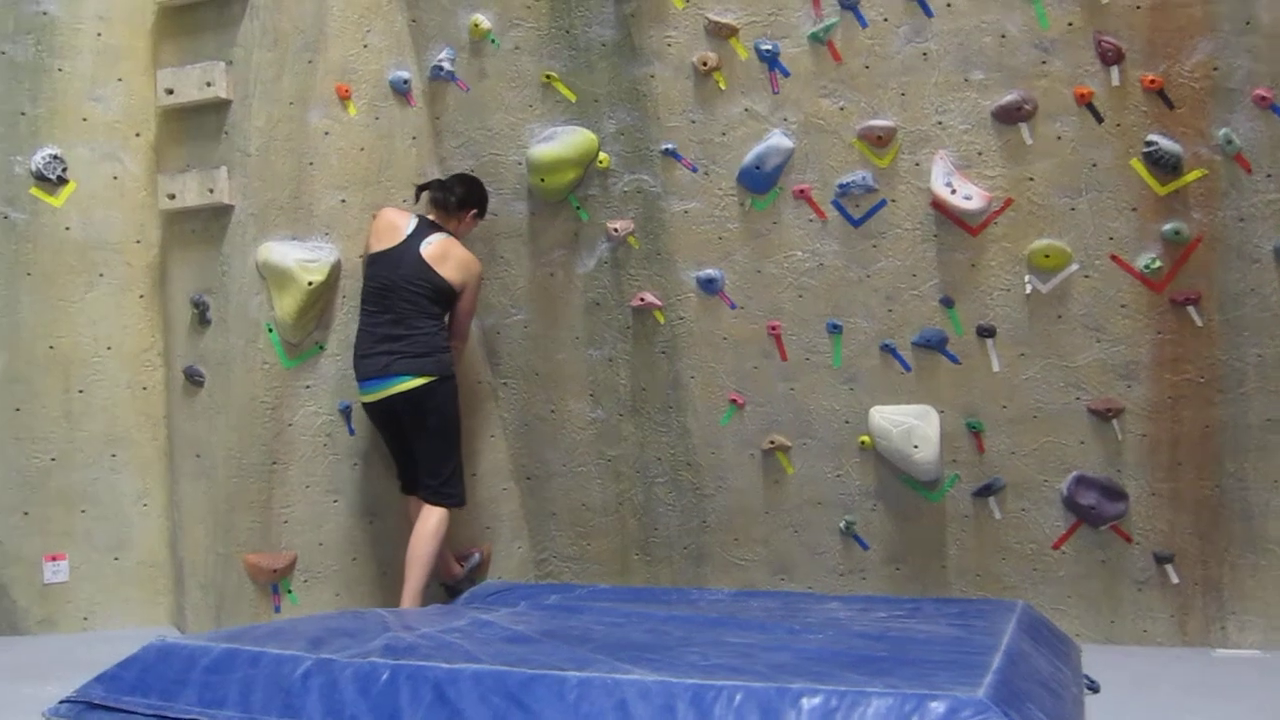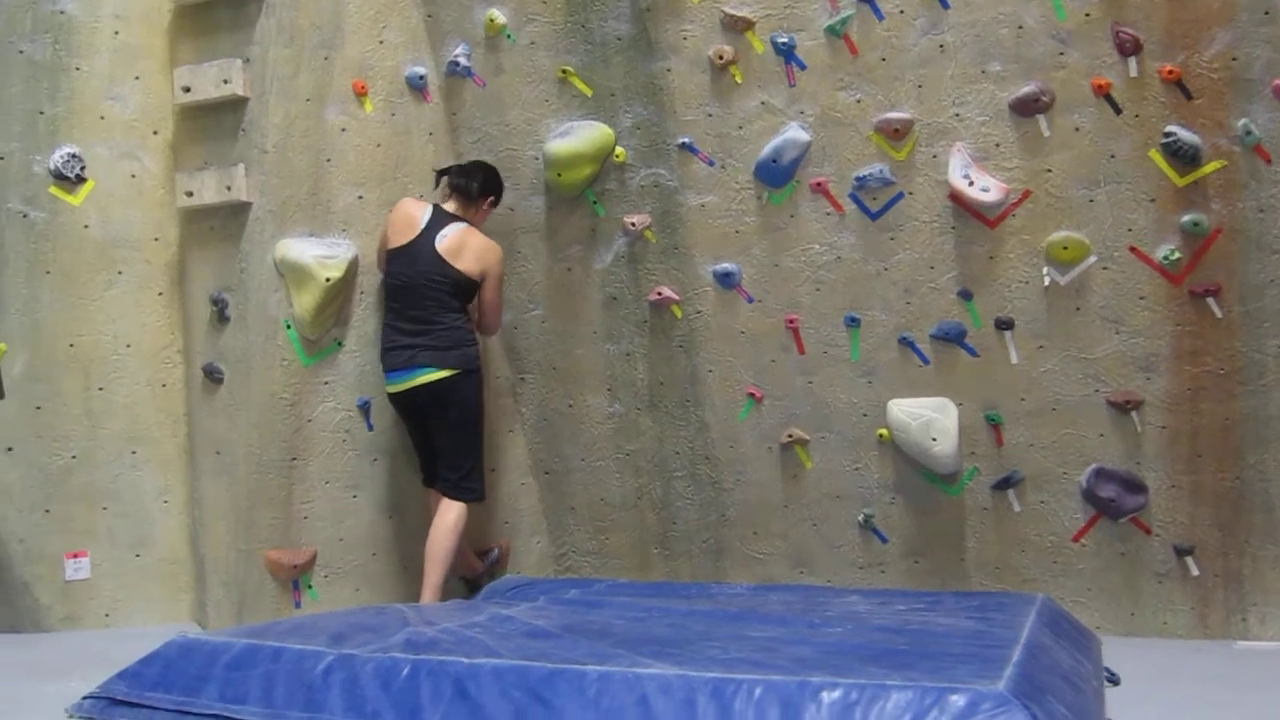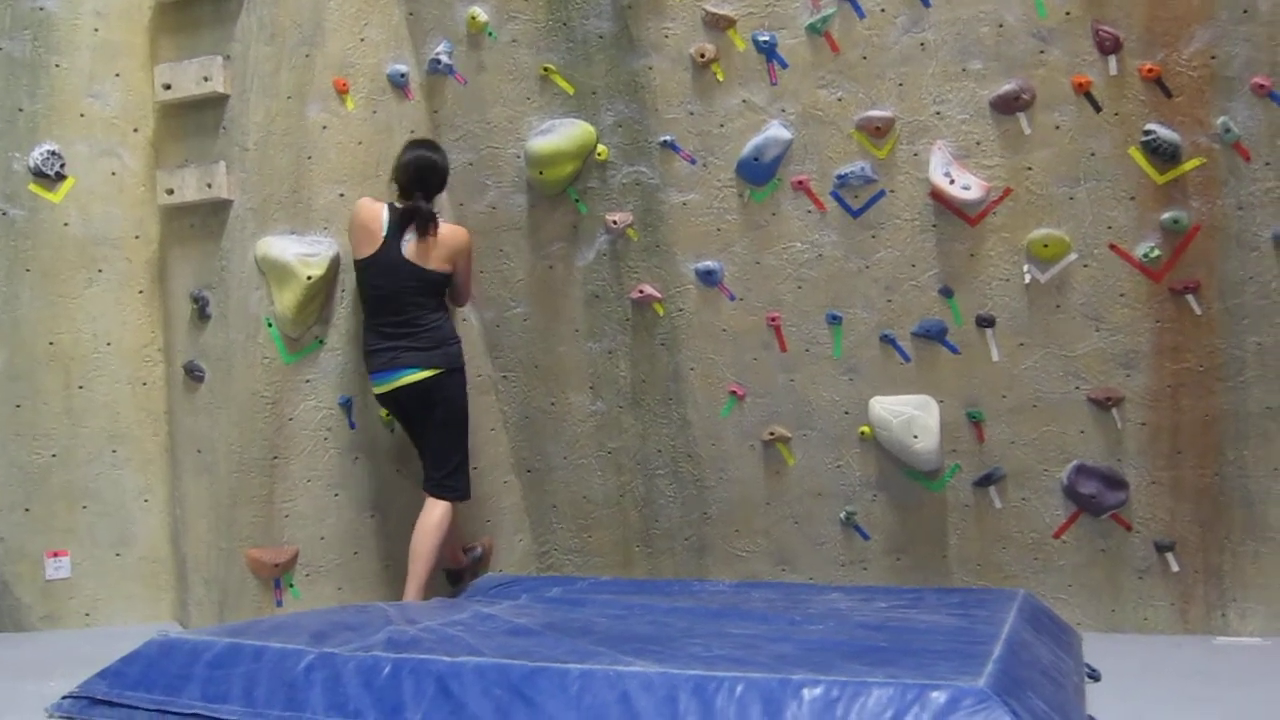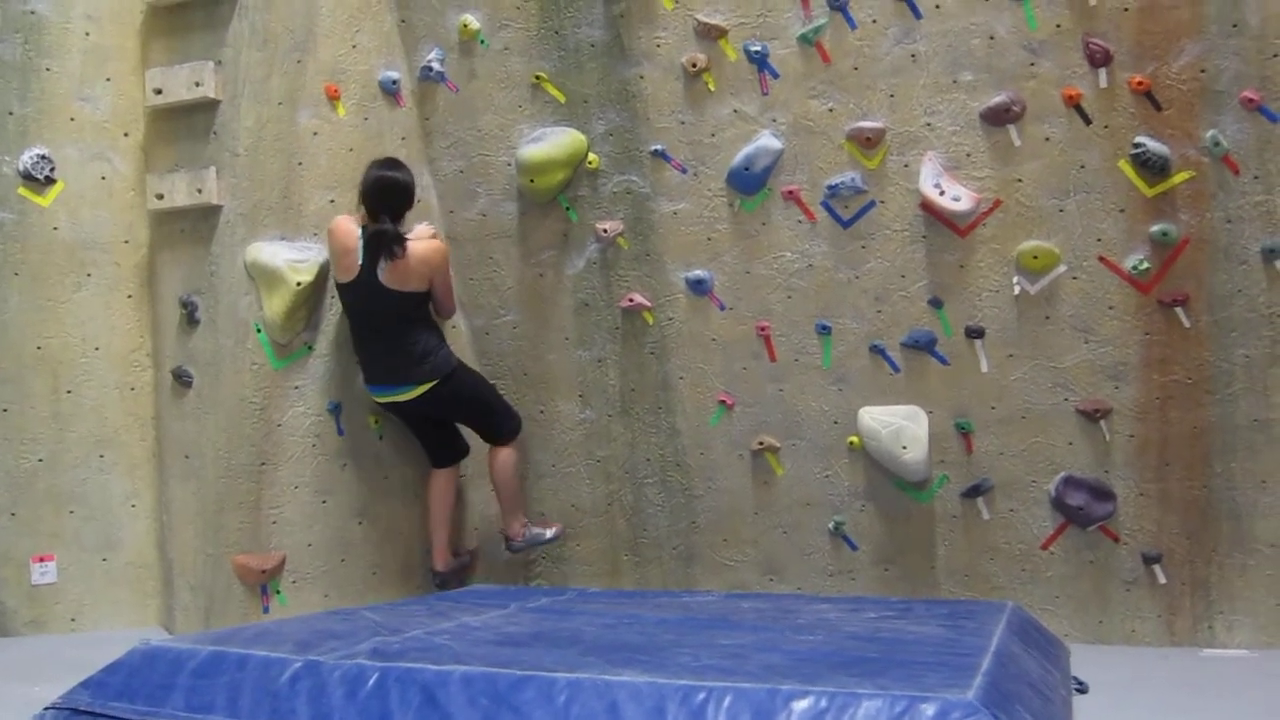
dt=0.7s
person 1, frame 1
left shoulder: (387, 220)
right shoulder: (466, 263)
left hip: (371, 381)
right hip: (425, 378)
left knee: (417, 485)
right knee: (439, 494)
left ankle: (451, 571)
right ankle: (407, 610)
person 1, frame 2
left shoulder: (404, 211)
right shoulder: (486, 250)
right elbow: (489, 325)
left hip: (398, 374)
right hip: (452, 371)
left knee: (438, 479)
right knee: (457, 489)
left ankle: (471, 566)
right ankle: (428, 606)
person 1, frame 3
left shoulder: (365, 214)
right shoulder: (454, 238)
left hip: (383, 374)
right hip: (435, 368)
left knee: (438, 469)
right knee: (443, 487)
left ankle: (455, 559)
right ankle: (410, 606)
person 1, frame 4
left shoulder: (340, 234)
right shoulder: (429, 252)
right elbow: (446, 310)
left hip: (383, 387)
right hip: (433, 375)
left knee: (444, 455)
right knee: (505, 430)
left ankle: (443, 562)
right ankle: (515, 529)
